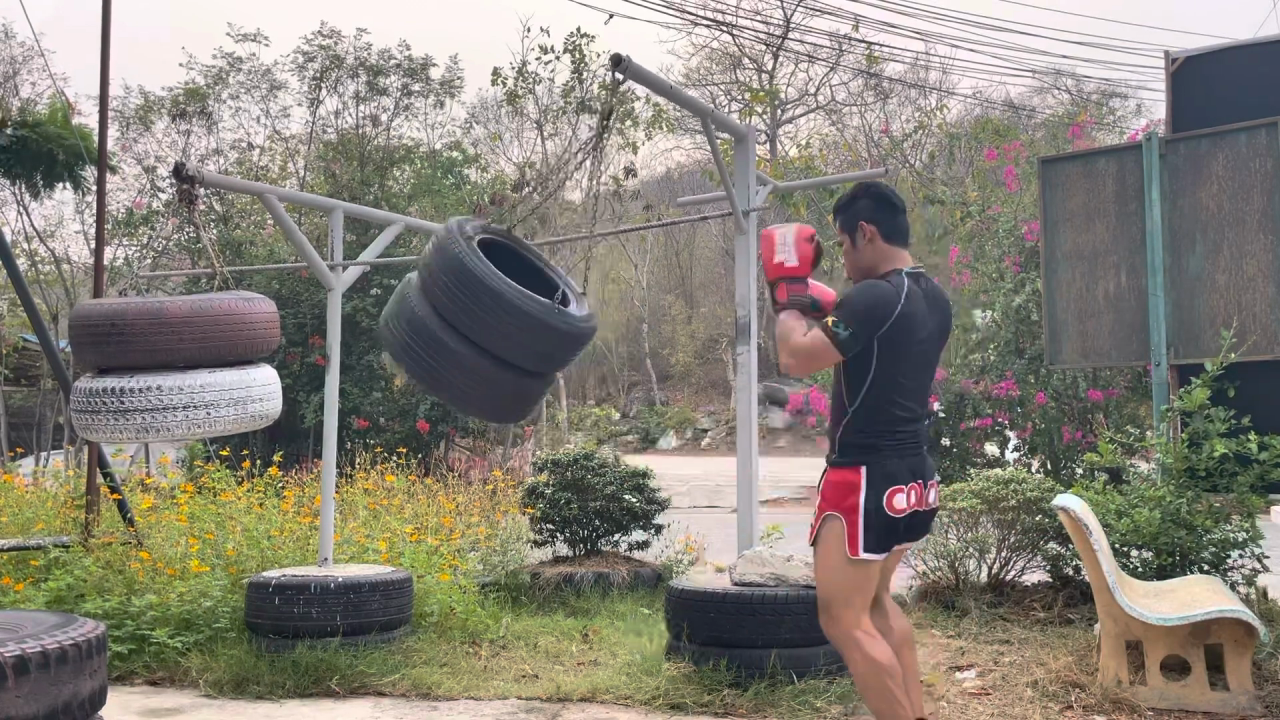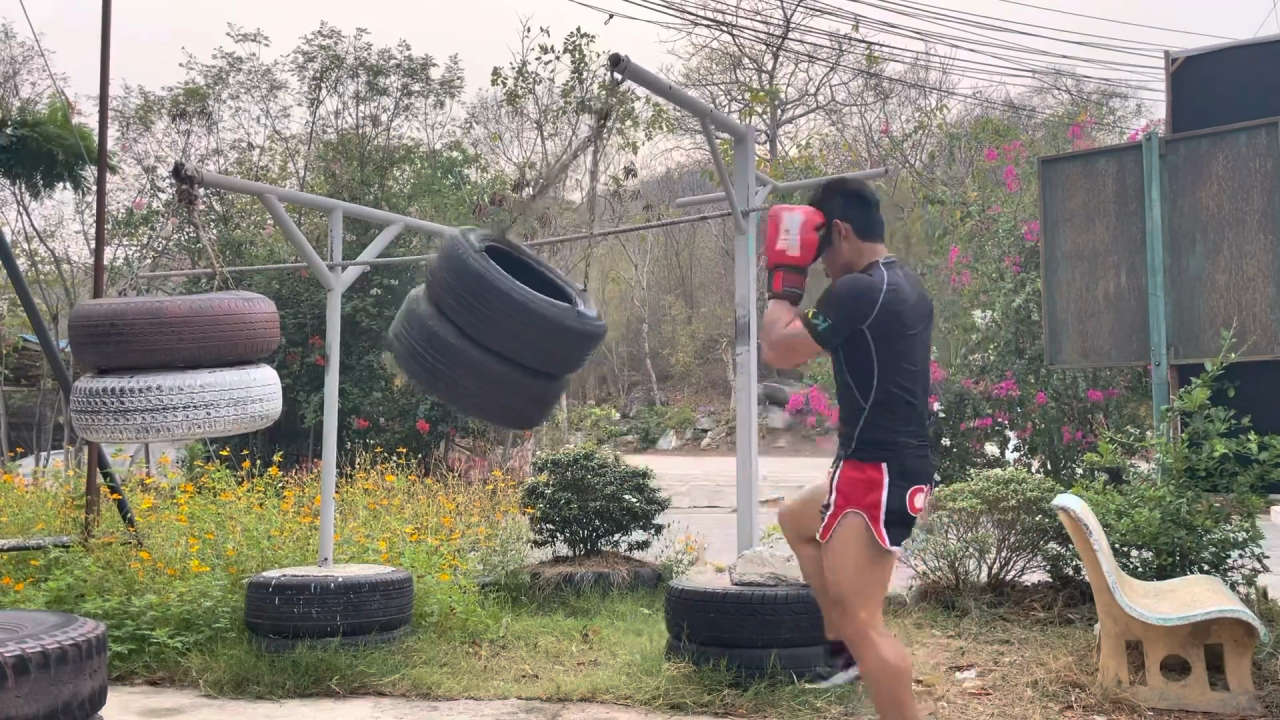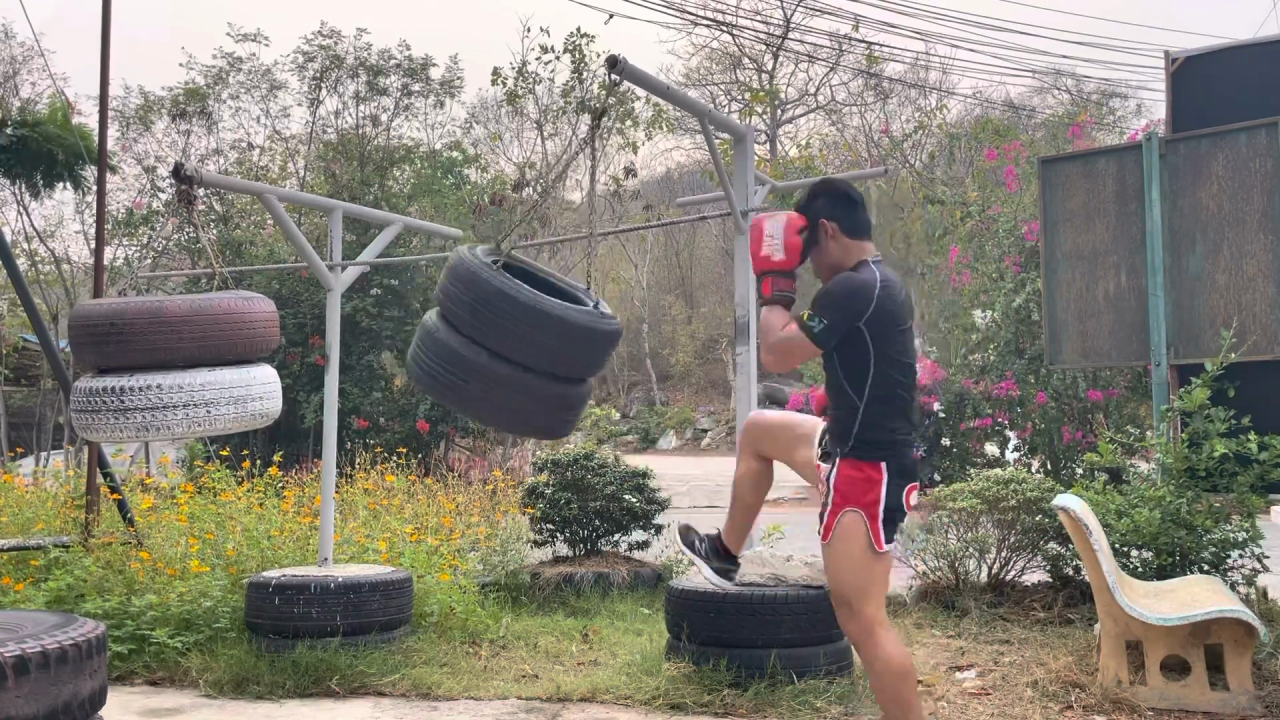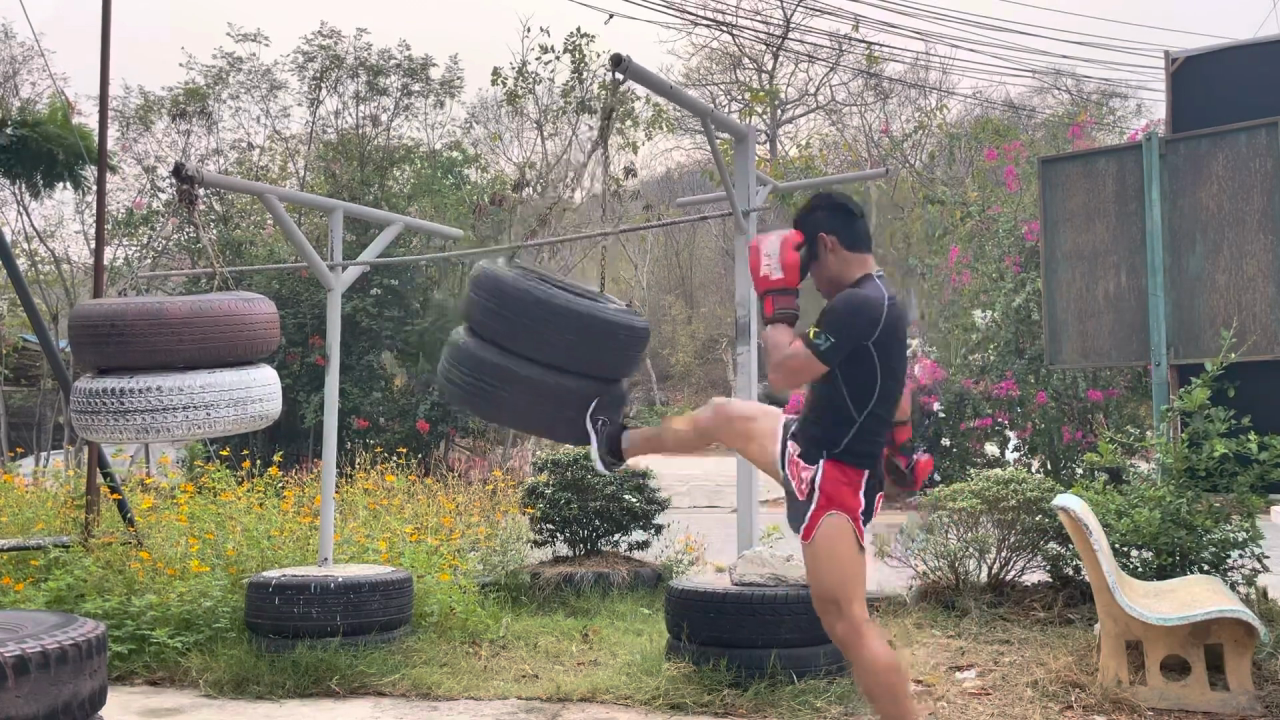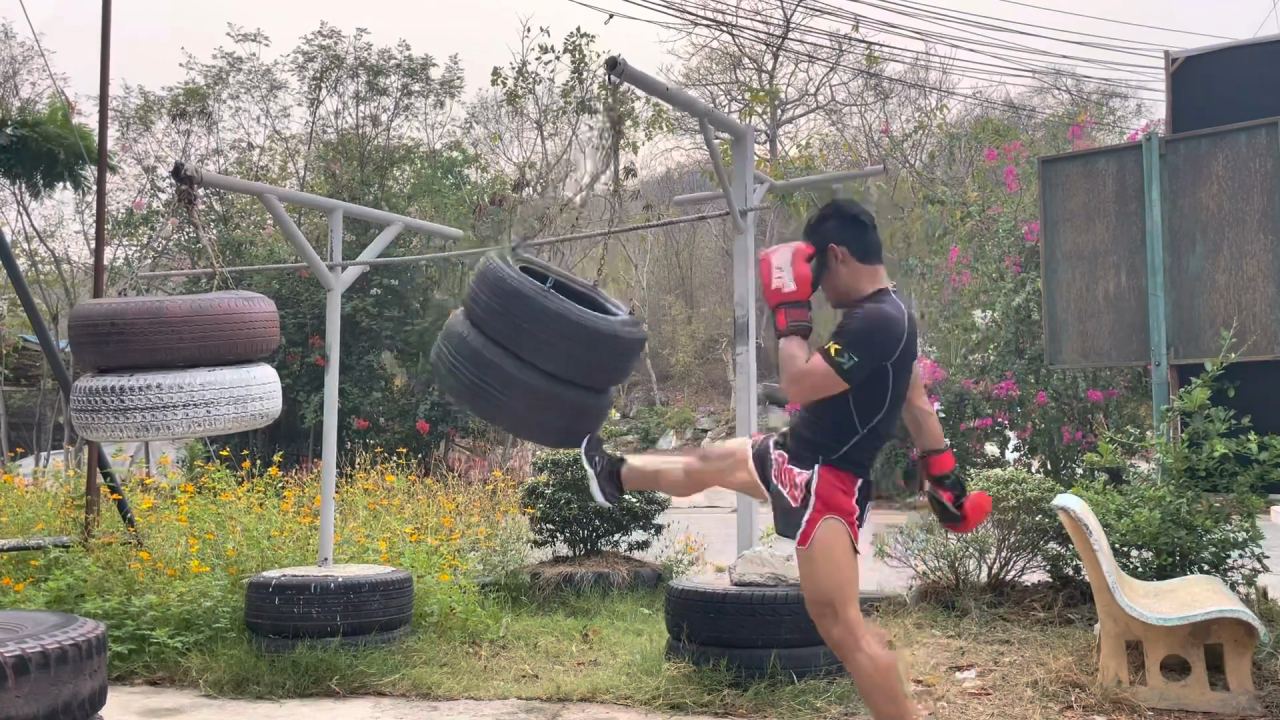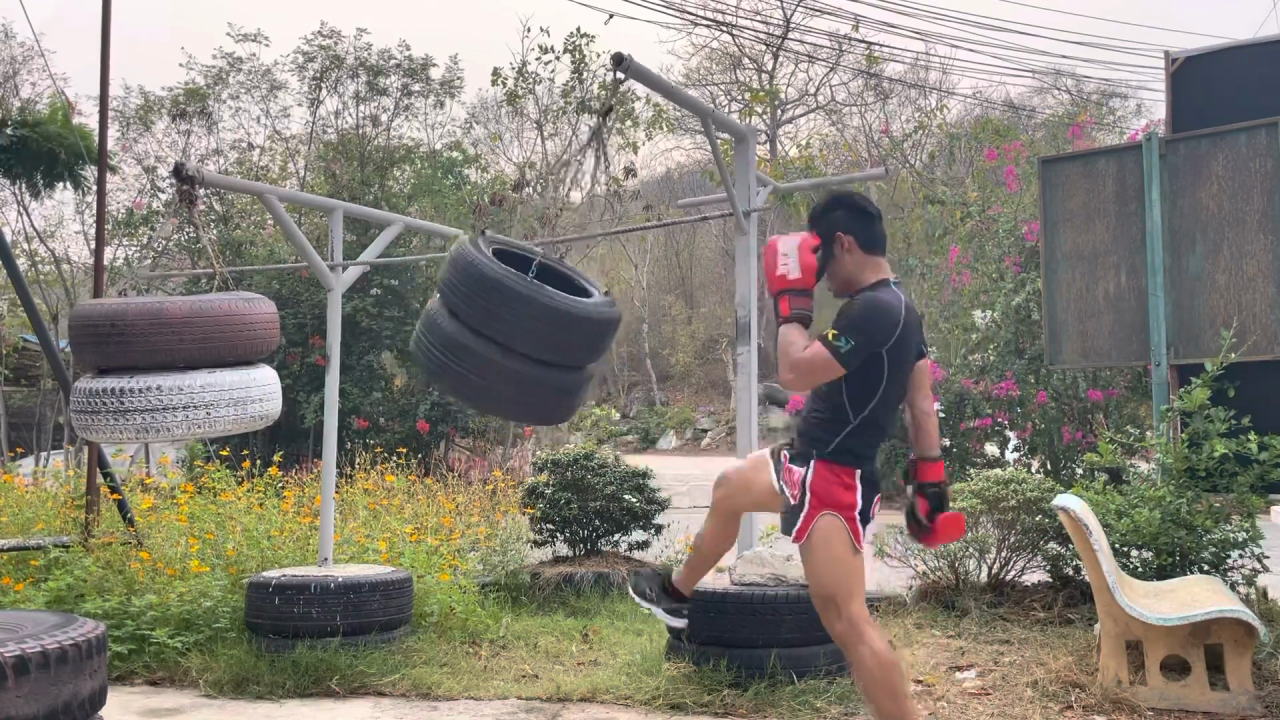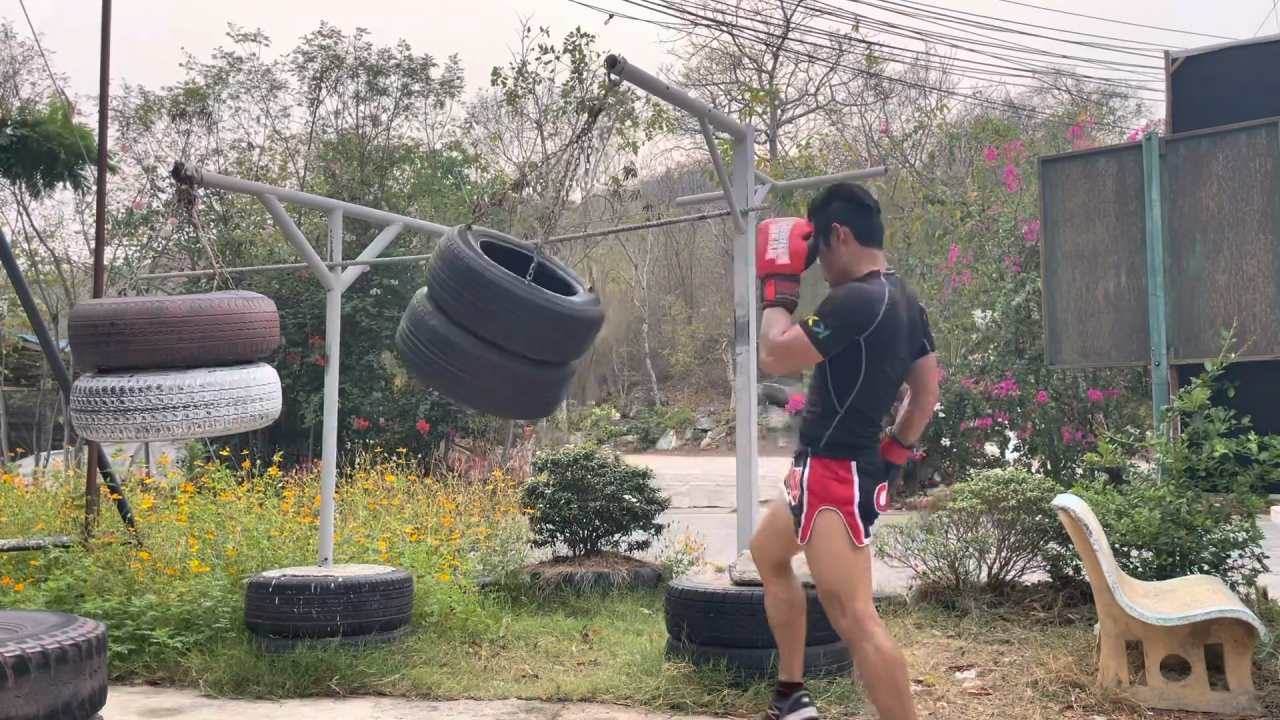
dt=0.1s
person 1, frame 1
left shoulder: (875, 298)
right shoulder: (934, 299)
left elbow: (797, 359)
left wrist: (787, 288)
right wrist: (830, 306)
left hip: (863, 477)
right hip: (909, 475)
left knee: (845, 622)
right knee: (877, 604)
person 1, frame 2
left shoulder: (858, 291)
right shoulder: (907, 288)
left elbow: (778, 350)
left wrist: (786, 274)
left hip: (874, 475)
right hip: (903, 468)
left knee: (857, 620)
right knee: (793, 517)
right ankle: (839, 649)
person 1, frame 3
left shoulder: (855, 291)
right shoulder: (883, 284)
left elbow: (775, 356)
left wrist: (773, 280)
left hip: (869, 474)
right hip: (851, 450)
left knee: (862, 621)
right knee: (757, 430)
right ankle: (726, 551)
person 1, frame 4
left shoulder: (861, 307)
right shoulder: (873, 298)
left elbow: (785, 370)
right elbow: (895, 386)
left wrist: (777, 297)
right wrist: (897, 439)
left hip: (836, 477)
right hip: (810, 450)
left knee: (847, 621)
right knee: (720, 415)
right ankle: (620, 446)
person 1, frame 5
left shoulder: (875, 323)
right shoulder: (883, 314)
left elbow: (800, 385)
right elbow: (916, 401)
left wrist: (788, 312)
right wrist: (944, 473)
left hip: (829, 485)
right hip: (795, 459)
left knee: (842, 626)
right knee: (709, 460)
right ankle: (619, 477)
person 1, frame 6
left shoulder: (873, 311)
right shoulder: (892, 306)
left elbow: (796, 373)
right elbow: (921, 402)
left wrist: (790, 301)
right wrist: (928, 480)
left hip: (831, 480)
right hip: (806, 462)
left knee: (847, 621)
right knee: (730, 488)
right ankle: (675, 592)
person 1, frame 7
left shoulder: (857, 302)
right shoulder: (904, 304)
left elbow: (774, 356)
right elbow: (926, 389)
left wrist: (779, 283)
right wrist: (895, 450)
left hip: (838, 475)
right hip: (863, 469)
left knee: (853, 617)
right knee: (767, 550)
